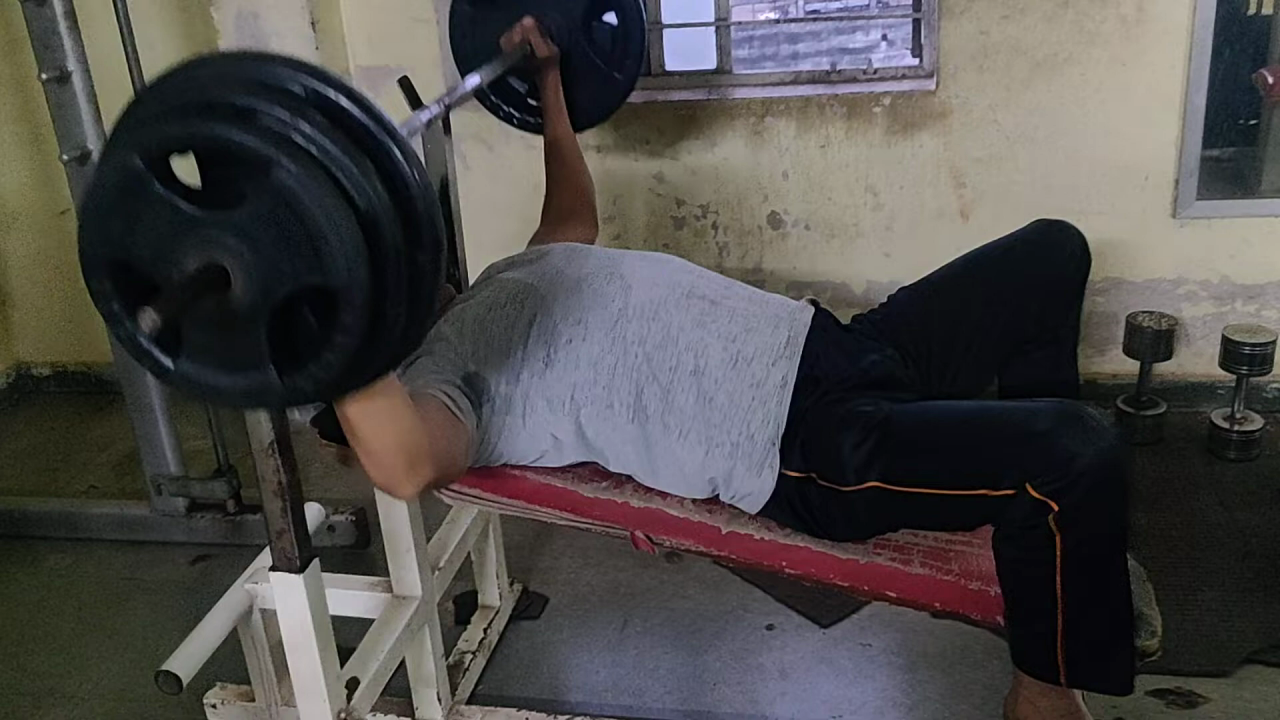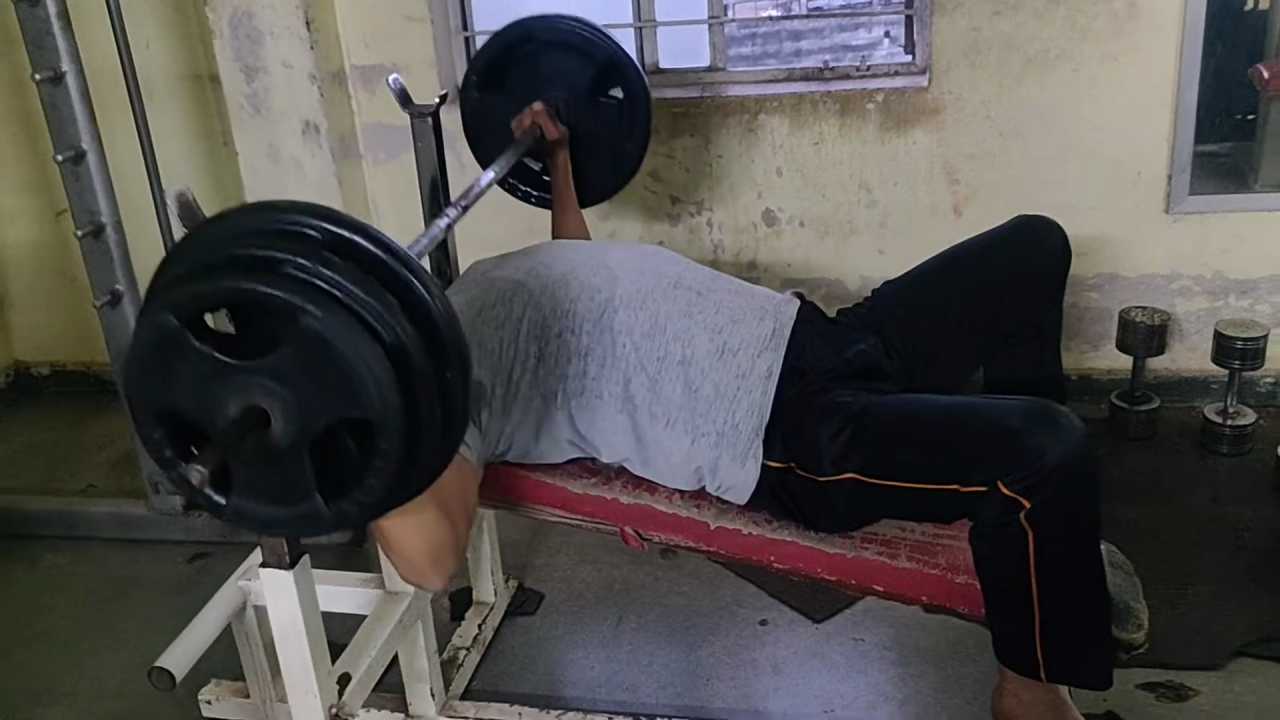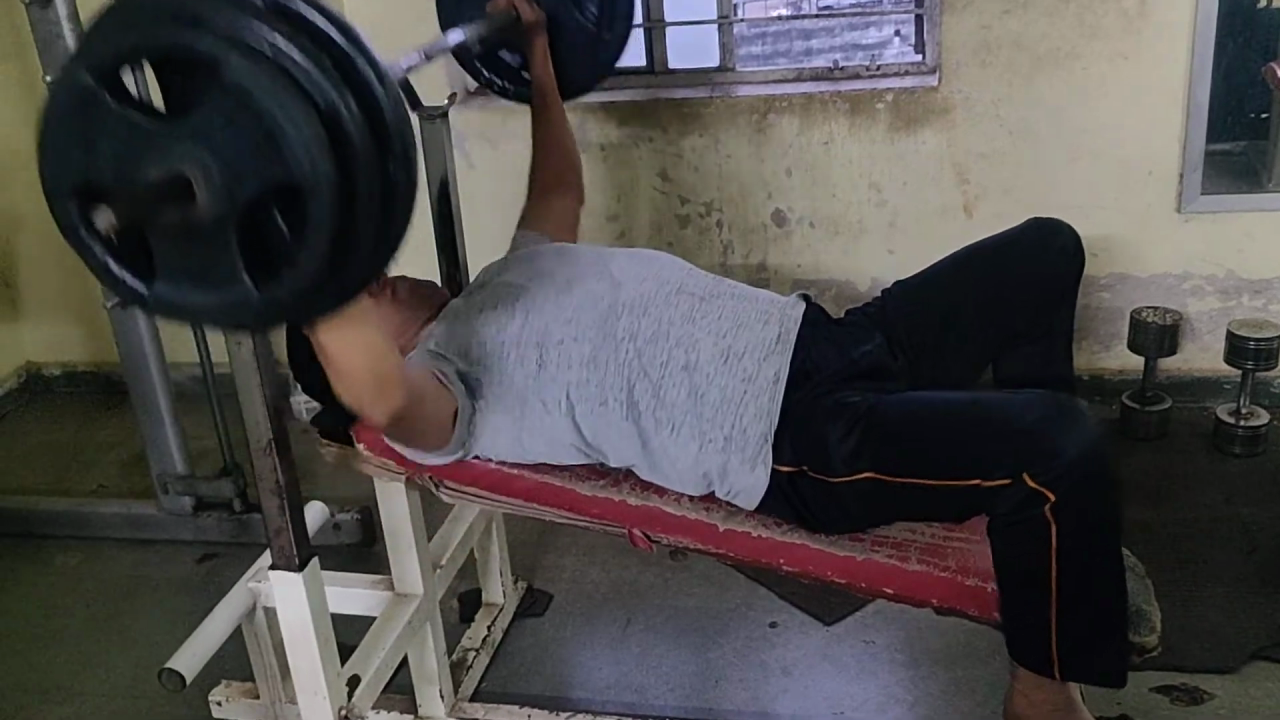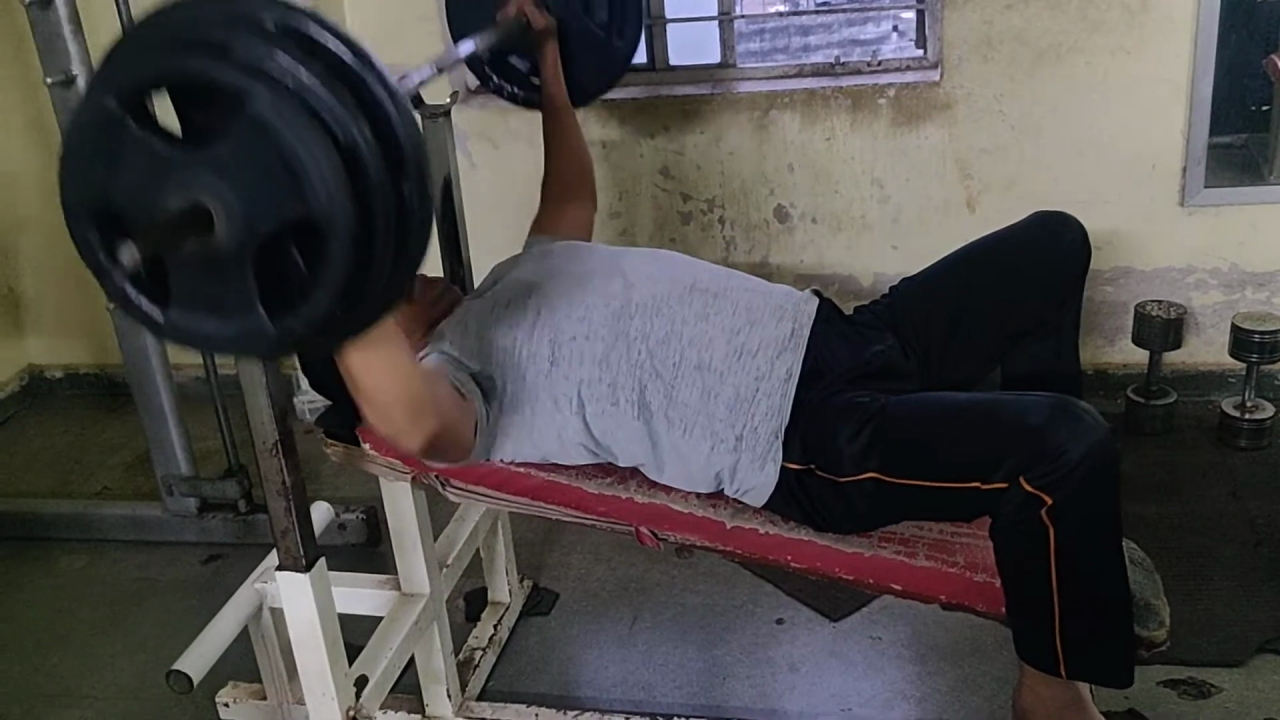
dt=0.7s
person 1, frame 1
left shoulder: (501, 285)
right shoulder: (437, 376)
left elbow: (576, 221)
right elbow: (407, 465)
left wrist: (549, 80)
left hip: (830, 351)
right hip: (810, 447)
left knee: (1050, 253)
right knee: (1079, 452)
left ankle: (1037, 514)
person 1, frame 2
left shoulder: (477, 285)
right elbow: (432, 559)
left wrist: (557, 156)
left hip: (816, 345)
right hip: (792, 435)
left knee: (1033, 249)
right knee: (1051, 449)
left ankle: (1040, 536)
person 1, frame 3
left shoulder: (500, 288)
right shoulder: (432, 374)
left elbow: (560, 195)
right elbow: (378, 396)
left hip: (825, 345)
right hip: (804, 438)
left knee: (1045, 250)
right knee: (1065, 441)
left ankle: (1044, 519)
person 1, frame 4
left shoulder: (503, 291)
right shoulder: (444, 372)
left elbow: (574, 202)
right elbow: (412, 426)
left hip: (836, 341)
right hip: (812, 434)
left knee: (1053, 244)
right knee: (1072, 442)
left ankle: (1052, 521)
